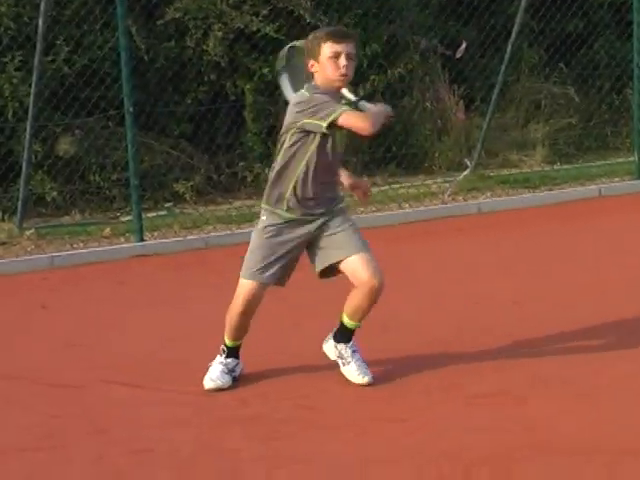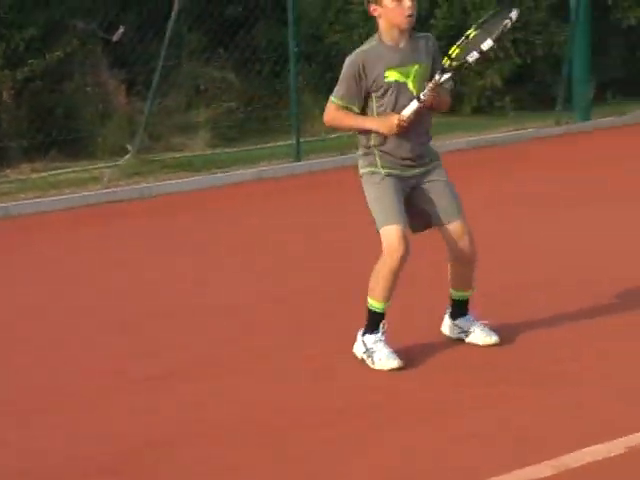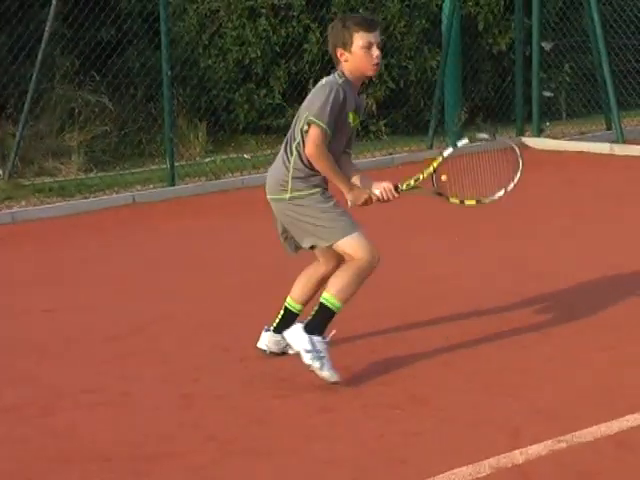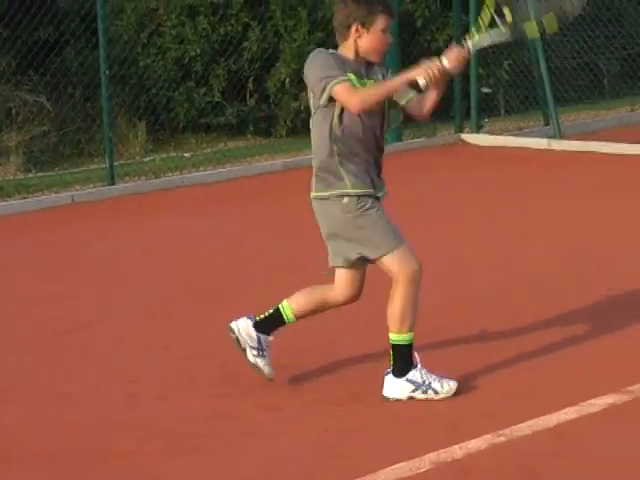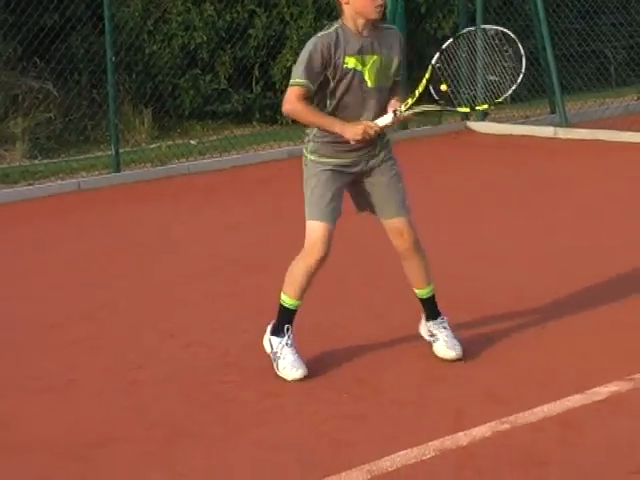
dt=1s
person 1, frame 1
left shoulder: (336, 107)
right shoulder: (308, 100)
right elbow: (368, 125)
left wrist: (347, 178)
right wrist: (382, 111)
left hip: (328, 213)
right hip: (283, 215)
left knee: (371, 282)
right knee: (246, 298)
left ankle: (342, 343)
right ankle: (229, 357)
person 1, frame 2
left shoulder: (426, 45)
right shoulder: (361, 60)
left elbow: (444, 101)
right elbow: (332, 115)
left wrist: (434, 97)
right wrist: (376, 123)
left hip: (425, 165)
right hip: (381, 167)
left knee: (464, 246)
right knee: (396, 247)
left ankle: (459, 318)
right ankle: (370, 335)
person 1, frame 3
left shoulder: (353, 98)
right shoulder: (332, 90)
left elbow: (339, 159)
right elbow: (313, 150)
left wrist: (370, 185)
right wrist: (349, 190)
left hip: (302, 188)
right hip: (295, 189)
left knee: (333, 258)
right knee: (365, 257)
left ankle: (278, 332)
right ankle: (310, 331)
person 1, frame 4
left shoulder: (377, 71)
right shoulder: (320, 62)
left elbow: (421, 109)
right elbow: (357, 103)
left wrist: (444, 71)
right wrist: (413, 74)
left hip: (361, 191)
right hip: (342, 193)
left knee: (346, 289)
right knee: (407, 271)
left ankle: (259, 325)
right ankle: (402, 373)
person 1, frame 5
left shoulder: (392, 37)
right shoulder: (324, 44)
right elbow: (291, 104)
left wrist: (394, 107)
right wrist: (344, 128)
left hip: (376, 155)
right hip: (327, 158)
left knee: (406, 236)
right knee: (317, 248)
left ankle: (433, 321)
right ankle: (279, 334)
